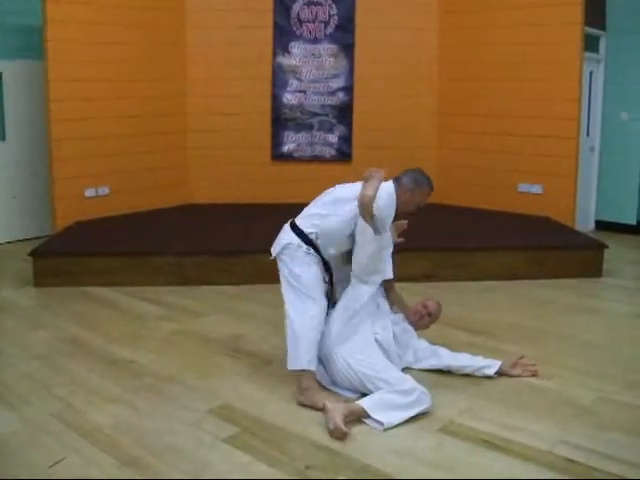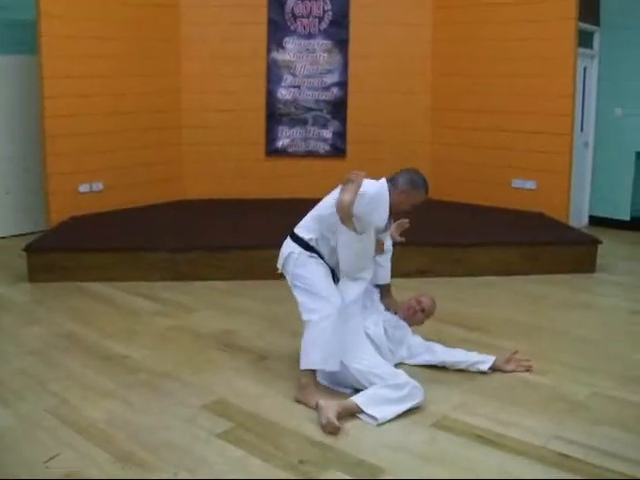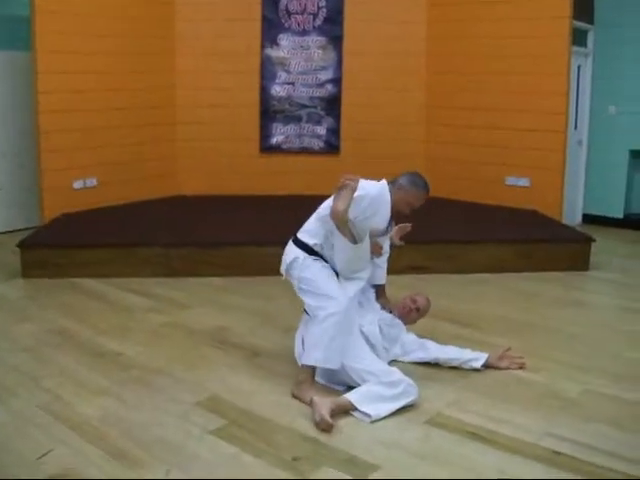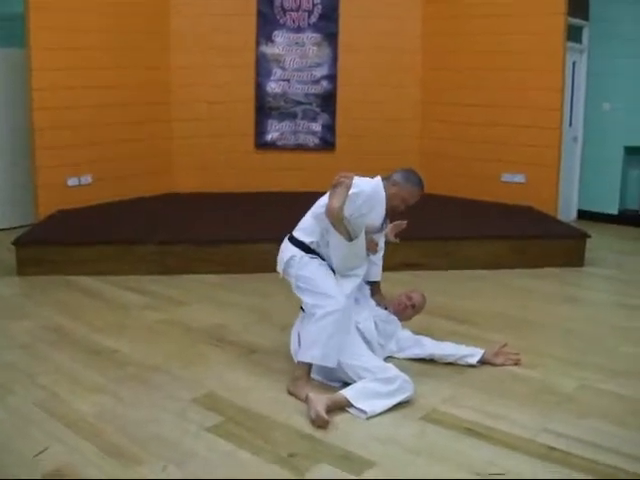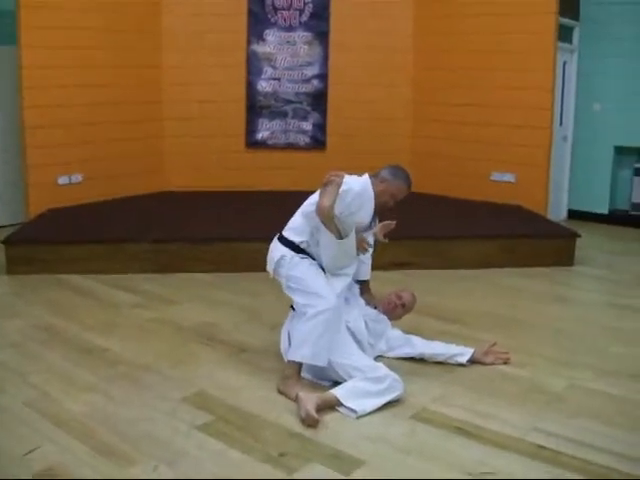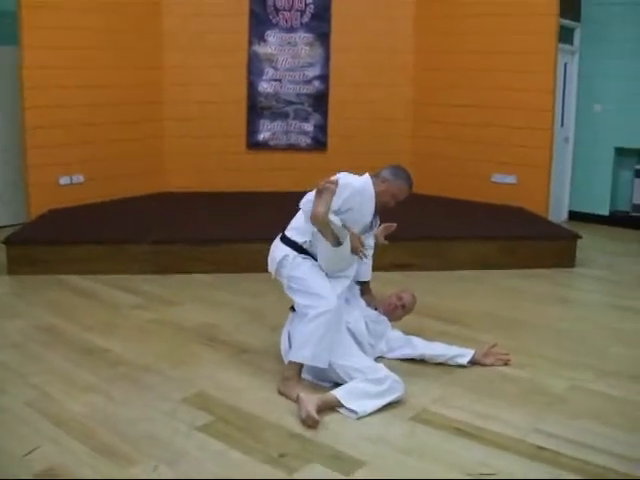
dt=0.3s
person 1, frame 1
left shoulder: (384, 199)
right shoulder: (381, 199)
right elbow: (335, 229)
right wrist: (335, 259)
left hip: (317, 250)
right hip: (299, 247)
left knee: (333, 303)
right knee: (310, 308)
right ankle: (306, 386)
person 1, frame 2
left shoulder: (383, 208)
right shoulder: (369, 193)
left elbow: (381, 252)
right elbow: (326, 218)
left wrist: (386, 295)
right wrist: (359, 239)
left hip: (326, 257)
right hip: (304, 254)
right knee: (328, 307)
right ankle: (306, 385)
person 1, frame 3
left shoulder: (384, 212)
right shoulder: (371, 193)
right elbow: (329, 216)
left wrist: (381, 295)
right wrist: (361, 240)
left hip: (327, 260)
right hip: (306, 257)
right knee: (336, 306)
right ankle: (303, 382)
person 1, frame 4
left shoulder: (380, 209)
right shoulder: (365, 190)
left elbow: (373, 252)
right elbow: (325, 214)
left wrist: (376, 292)
right wrist: (358, 237)
left hip: (325, 258)
right hip: (302, 255)
right knee: (333, 304)
right ankle: (300, 379)
person 1, frame 5
left shoulder: (369, 209)
right shoulder: (354, 188)
left elbow: (362, 250)
right elbow: (315, 212)
left wrist: (365, 291)
right wrist: (349, 235)
left hip: (314, 257)
right hip: (292, 255)
right knee: (324, 304)
right ankle: (290, 377)
person 1, frame 6
left shoulder: (370, 211)
right shoulder: (354, 185)
left elbow: (363, 250)
right elbow: (310, 205)
left wrist: (366, 292)
right wrist: (345, 235)
left hip: (314, 257)
right hip: (293, 255)
right knee: (325, 305)
right ankle: (290, 379)
person 2, frame 1
left shoulder: (414, 344)
right shoulder: (381, 302)
left elbow: (449, 358)
right elbow: (368, 271)
left wrist: (500, 367)
left knee: (420, 398)
left ankle: (344, 410)
person 2, frame 2
left shoulder: (406, 340)
right shoulder: (372, 300)
left elbow: (441, 353)
left wrist: (494, 362)
left knee: (412, 392)
left ankle: (339, 408)
person 2, frame 3
left shoulder: (400, 337)
right shoulder: (366, 297)
left elbow: (435, 351)
left wrist: (487, 359)
left knee: (405, 389)
left ankle: (331, 404)
person 2, frame 4
left shoulder: (396, 334)
right shoulder: (363, 295)
left elbow: (431, 347)
left wrist: (483, 355)
left knee: (401, 385)
left ankle: (328, 401)
person 2, frame 5
left shoulder: (386, 333)
right shoulder: (351, 294)
left elbow: (422, 346)
left wrist: (473, 354)
left knee: (391, 385)
left ankle: (317, 400)
person 2, frame 6
left shoulder: (386, 334)
right shoulder: (352, 295)
left elbow: (421, 347)
left wrist: (473, 355)
left knee: (392, 386)
left ankle: (318, 401)
